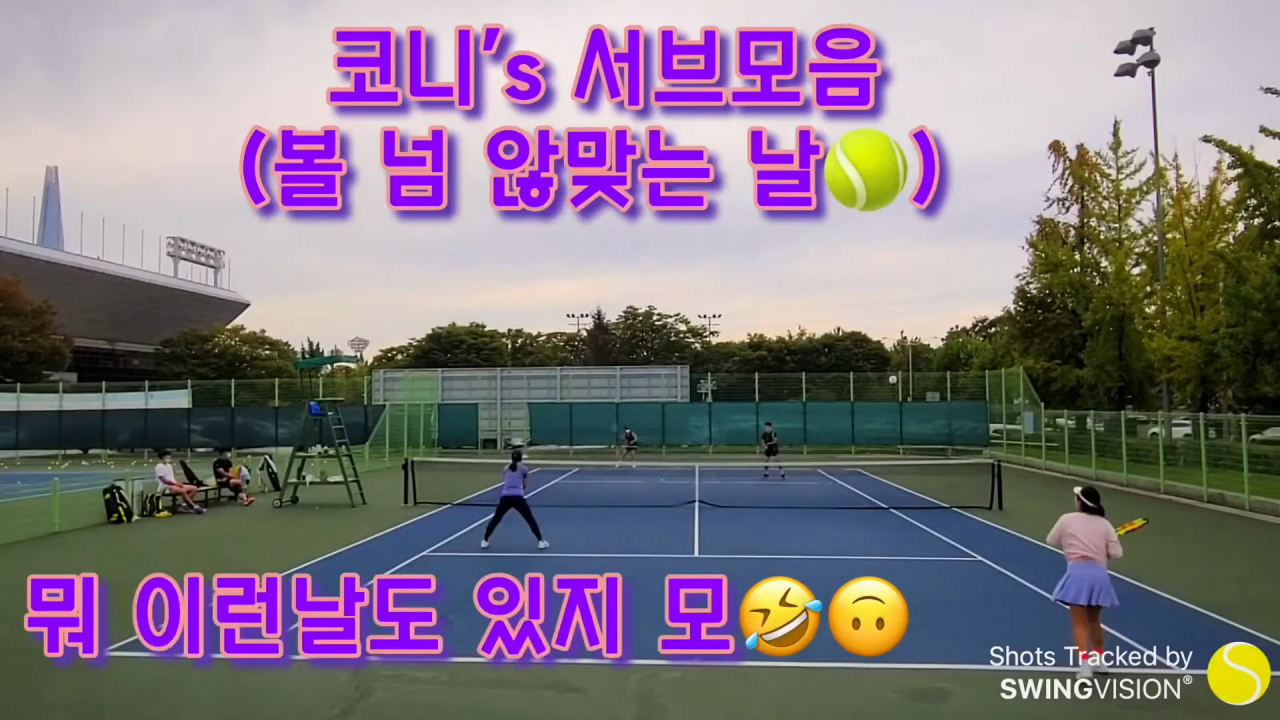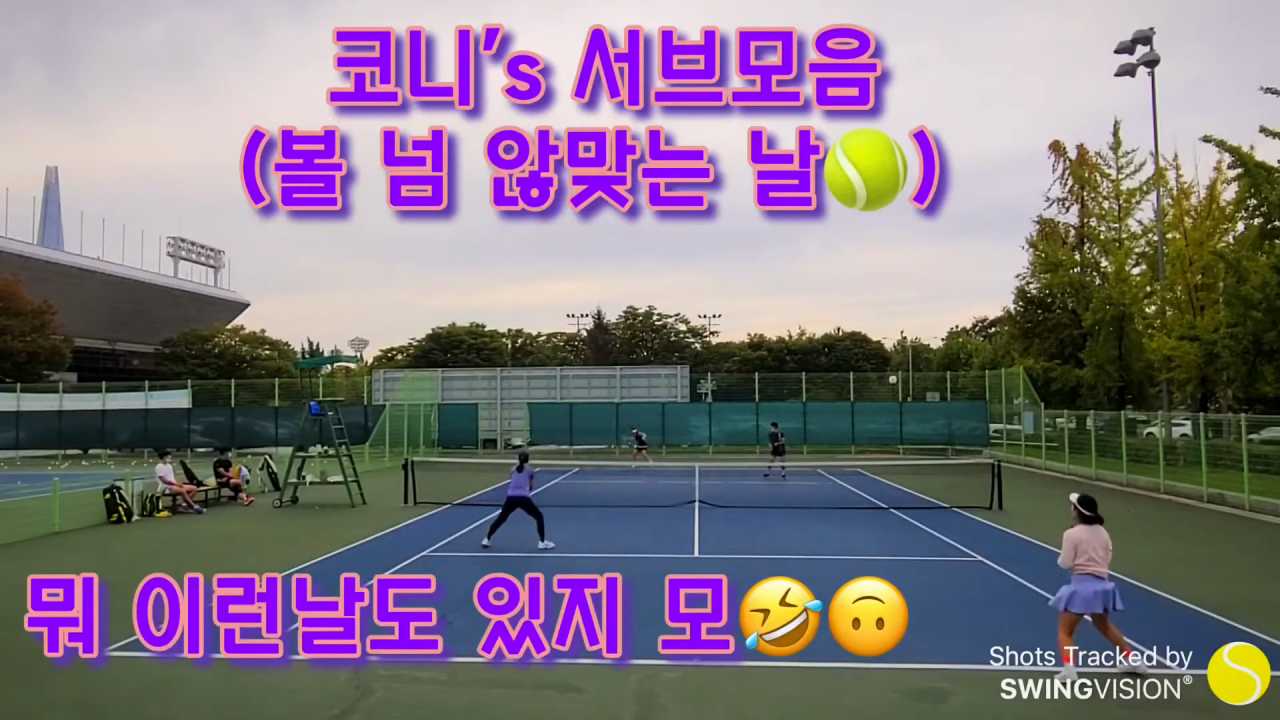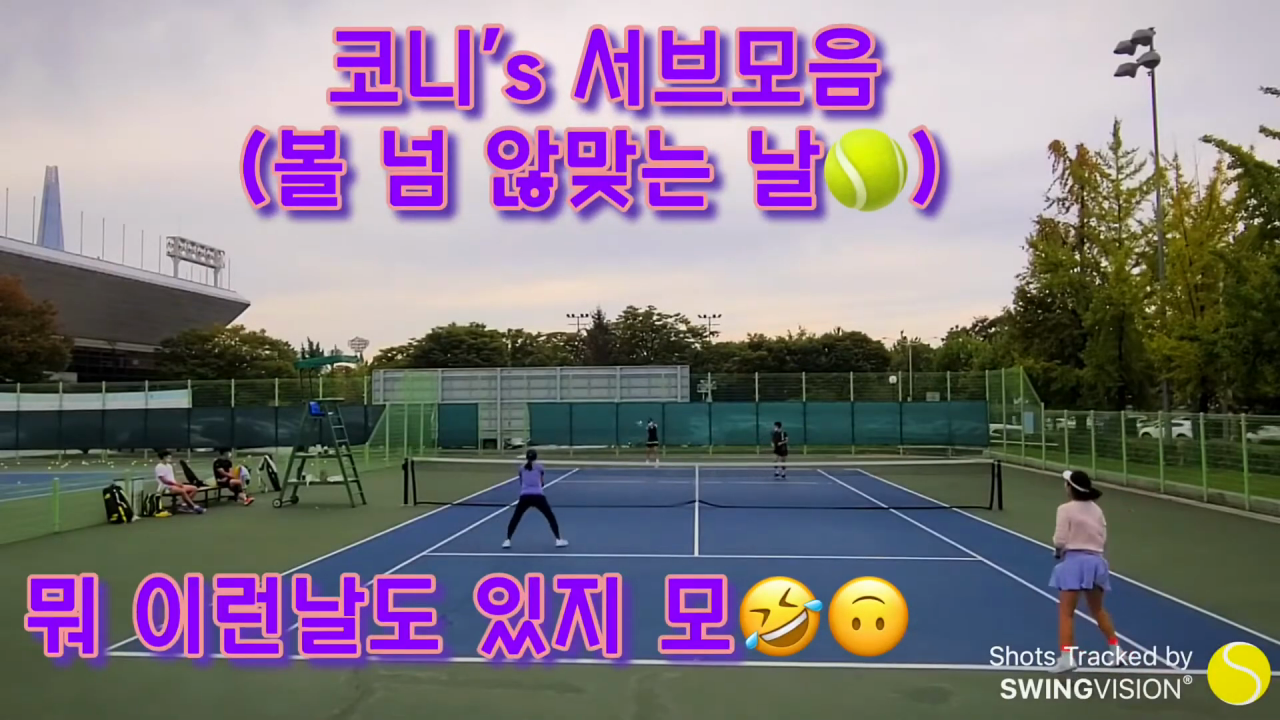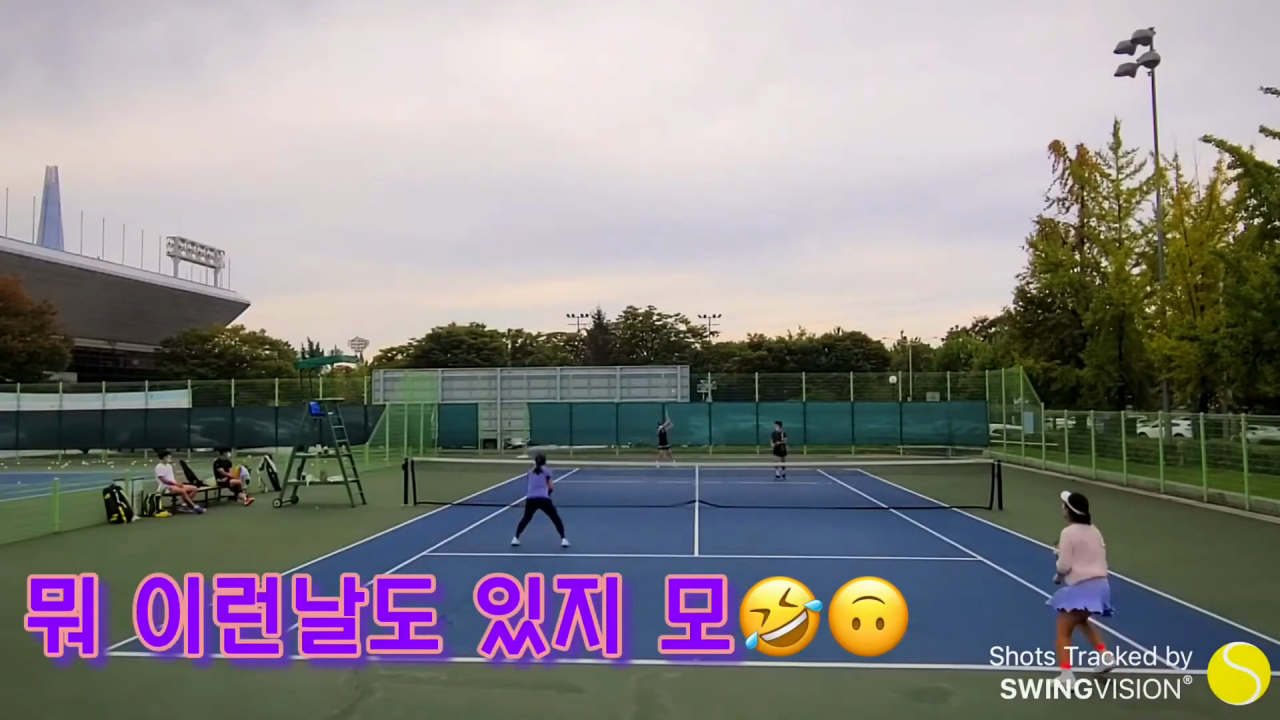
dt=0.3s
person 1, frame 1
left shoulder: (1067, 520)
right shoulder: (1105, 525)
left elbow: (1051, 541)
right elbow: (1116, 553)
left hip: (1078, 573)
right hip: (1099, 575)
left knee: (1079, 624)
right knee: (1093, 621)
left ankle: (1085, 664)
right ankle: (1097, 661)
person 1, frame 2
left shoulder: (1072, 534)
right shoulder: (1102, 533)
left elbow: (1065, 563)
right elbow: (1107, 557)
left wrist: (1069, 559)
left hip: (1082, 586)
right hip: (1102, 585)
left knee: (1064, 631)
right knee: (1104, 626)
left ankle: (1069, 669)
right ankle: (1132, 659)
person 1, frame 3
left shoulder: (1066, 509)
right shoulder: (1096, 510)
left elbow: (1060, 540)
right elbow: (1103, 537)
left wrist: (1058, 551)
left hip: (1074, 563)
right hip: (1095, 562)
left knee: (1065, 612)
right knee: (1097, 609)
left ankle: (1066, 657)
right ankle: (1114, 650)
person 1, frame 4
left shoulder: (1068, 533)
right shoulder: (1094, 531)
left elbow: (1064, 565)
right elbow: (1099, 558)
left wrist: (1058, 575)
left hip: (1080, 589)
right hip: (1099, 585)
left knee: (1063, 632)
right knee: (1082, 621)
left ankle: (1066, 674)
right ankle: (1105, 656)
